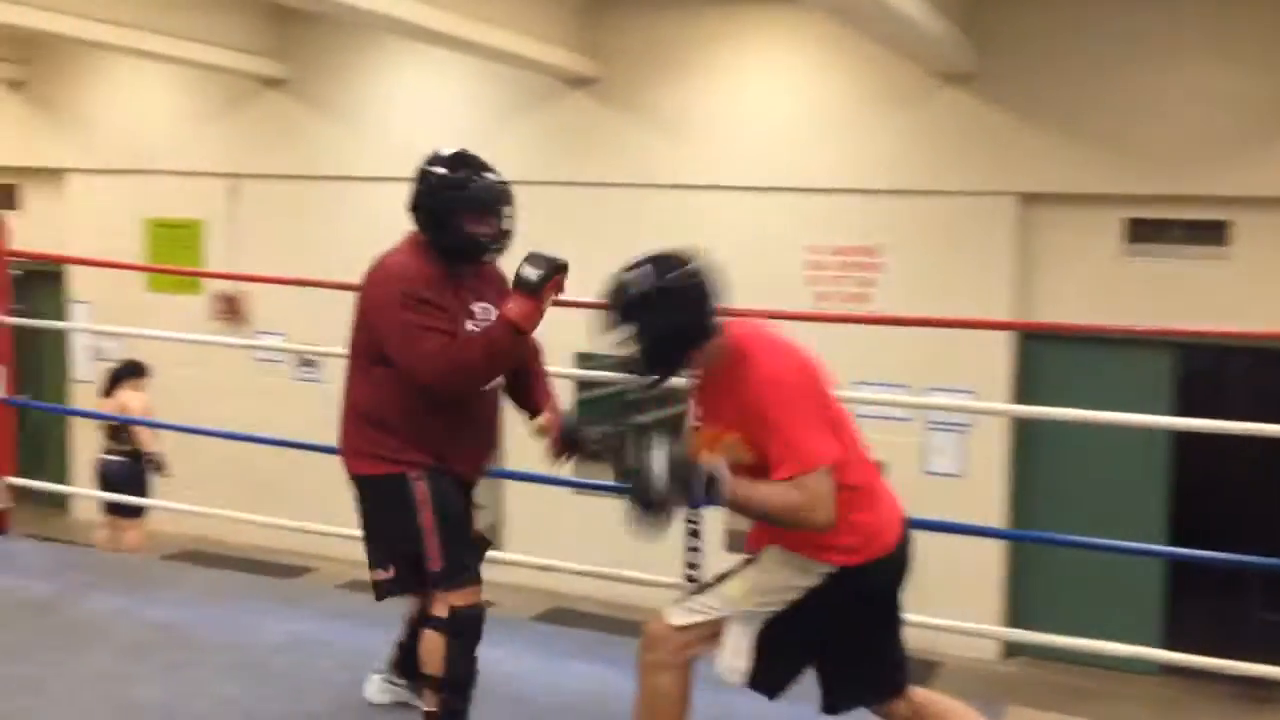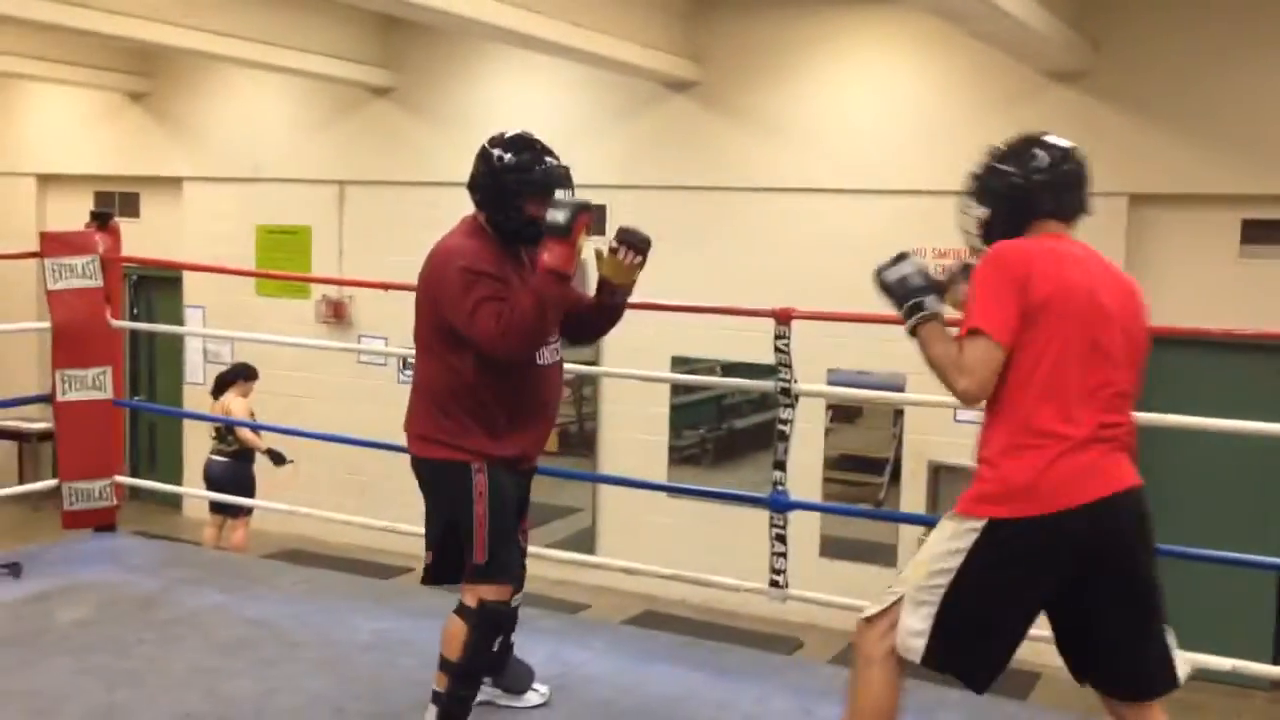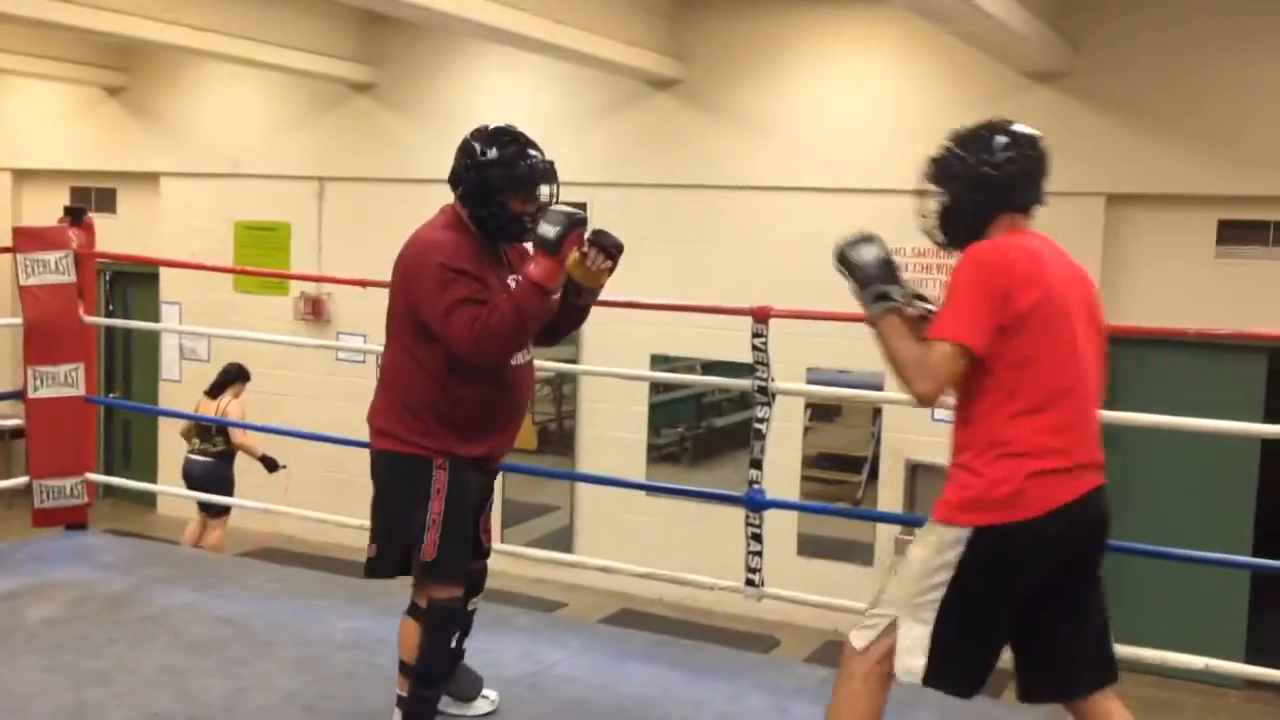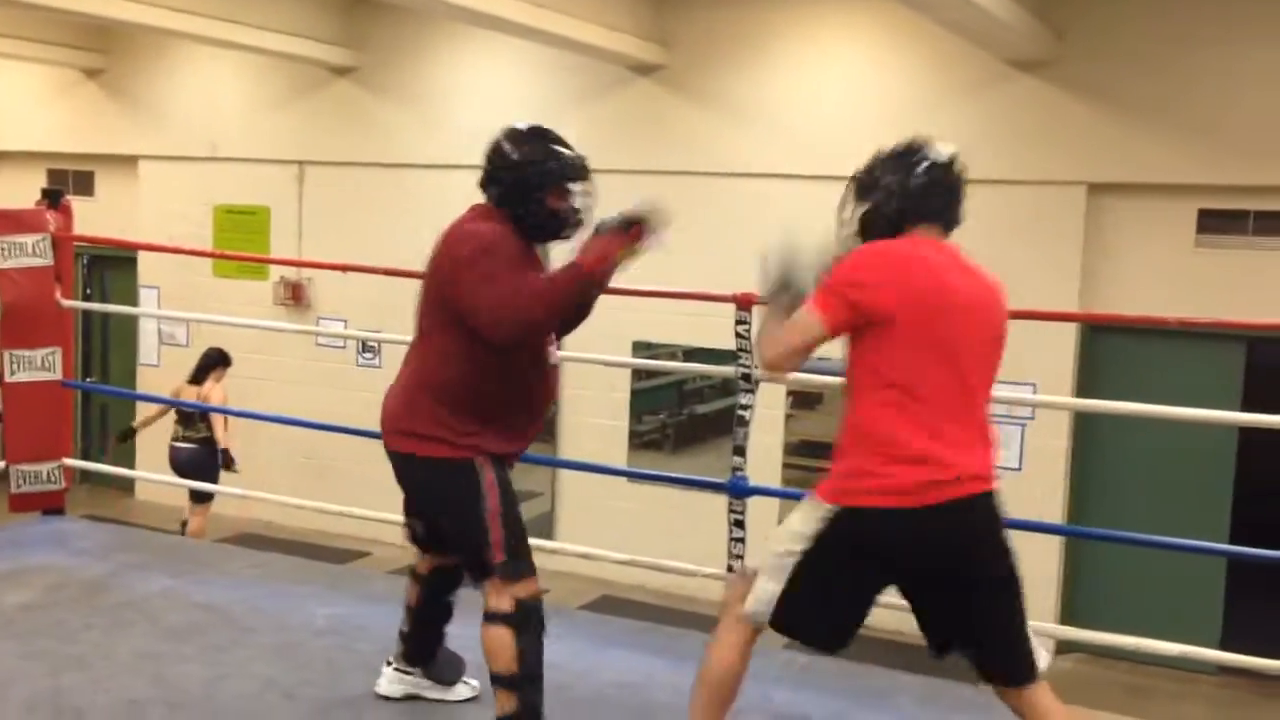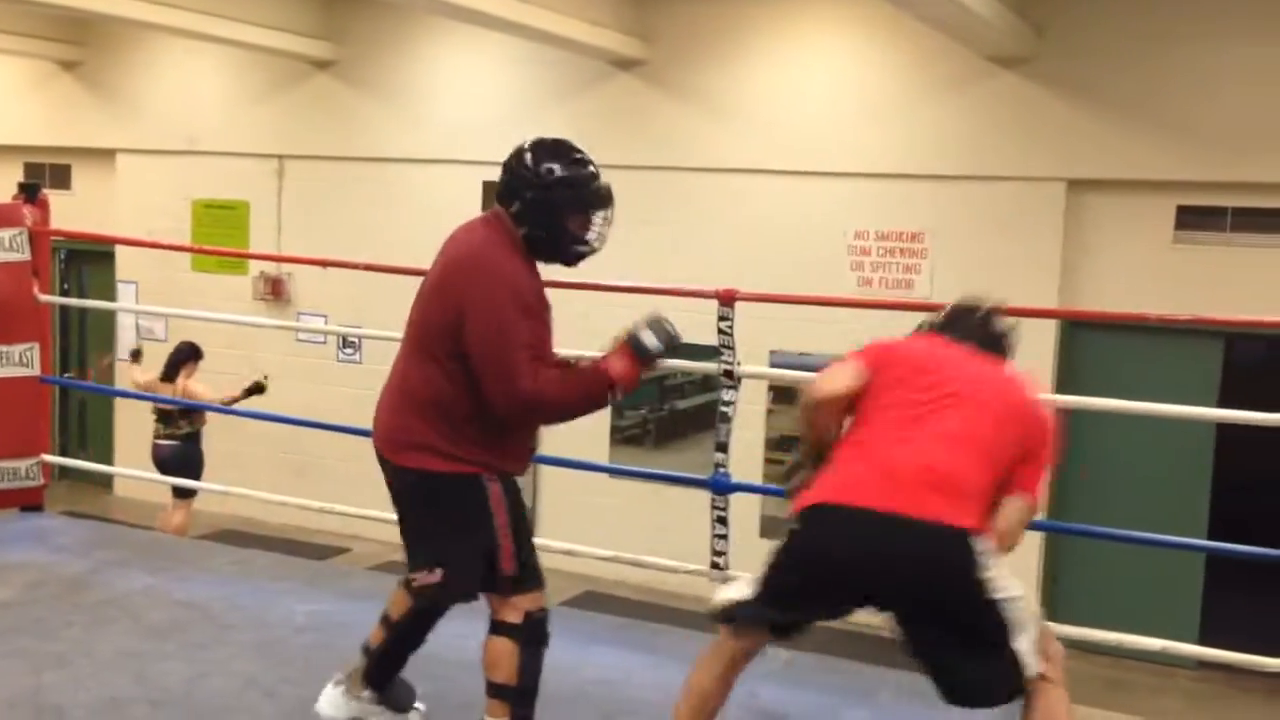
dt=0.4s
person 1, frame 1
left shoulder: (480, 271)
right shoulder: (401, 279)
left elbow: (509, 357)
right elbow: (445, 370)
left wrist: (544, 409)
right wrist: (524, 310)
left hip: (448, 458)
right hip: (397, 461)
left knee: (449, 576)
right knee: (459, 597)
left ankle: (403, 673)
person 1, frame 2
left shoulder: (526, 248)
right shoulder: (461, 258)
left elbow: (578, 327)
right elbow: (511, 338)
left wrist: (615, 285)
right wrist: (558, 259)
left hip: (507, 446)
right hip: (463, 451)
left knee: (504, 572)
right knee: (489, 588)
left ankle: (490, 669)
person 1, frame 3
left shoulder: (504, 244)
right shoulder: (437, 251)
left elbow: (541, 330)
right elbow: (484, 341)
left wrist: (581, 286)
right wrist: (545, 267)
left hip: (470, 446)
right hip: (426, 448)
left knee: (466, 575)
right knee: (440, 588)
person 1, frame 4
left shoulder: (511, 240)
right shoulder: (478, 243)
left elbow: (547, 319)
right elbow: (519, 318)
left wrist: (595, 270)
right wrist: (597, 254)
left hip: (453, 434)
right hip: (448, 441)
left knee: (449, 550)
right knee: (514, 587)
left ankle: (413, 664)
person 1, frame 5
left shoulder: (485, 244)
right shoulder: (499, 274)
right elbow: (524, 394)
left wrist: (585, 370)
right wrist: (621, 367)
left hip: (423, 441)
right hip: (450, 458)
left knee: (441, 576)
right knee: (521, 602)
person 2, frame 1
left shoulder: (770, 375)
right shoulder: (720, 352)
left elbow: (816, 509)
left wrist: (704, 483)
left hip: (843, 553)
right hip: (866, 544)
left knee: (666, 641)
person 2, frame 2
left shoulder: (1009, 262)
right shoulder: (1126, 288)
left elbow: (973, 383)
left wrist: (921, 307)
left hip: (1018, 508)
right hip: (1114, 504)
left knee: (879, 635)
person 2, frame 3
left shoulder: (988, 262)
right shoulder: (1072, 273)
left elbow: (928, 384)
left wrist: (880, 297)
right wrist: (928, 324)
left hip: (997, 511)
right hip: (1077, 506)
left knee: (868, 656)
person 2, frame 4
left shoulder: (875, 262)
right shoulder: (987, 292)
left elbow: (777, 357)
left wrist: (780, 305)
left hip: (867, 502)
right hip: (966, 503)
left knee: (741, 610)
person 2, frame 5
left shoulder: (896, 350)
right shoulder: (1031, 412)
left elbow: (824, 394)
right elbow: (1004, 533)
left wrist: (813, 462)
left hip: (837, 519)
right hip: (943, 544)
left knee: (735, 640)
right knee: (1044, 667)
person 3, frame 1
left shoulder: (108, 400)
right shoulder: (135, 398)
right elbow: (139, 429)
right wrist: (152, 454)
left hip: (107, 464)
right hip: (128, 467)
left knee: (110, 520)
right knee: (133, 523)
person 3, frame 2
left shoulder: (218, 402)
right shoulder: (238, 402)
right elbow: (244, 434)
right wrist: (268, 451)
left hip: (213, 466)
right hip: (234, 469)
left knee: (215, 520)
right knee: (239, 523)
person 3, frame 3
left shoulder: (204, 400)
right shoulder: (233, 404)
left elbow: (184, 430)
right elbow: (238, 439)
right wrist: (264, 458)
left hip: (191, 465)
right hip: (215, 469)
left knee: (204, 515)
right knee: (217, 523)
person 3, frame 4
left shoulder: (184, 387)
right shoulder: (216, 390)
left elbow: (159, 411)
right elbow: (217, 423)
left wrist: (132, 429)
right wrist: (225, 451)
left hip: (177, 452)
right hip: (200, 455)
right knee: (200, 509)
left ankle: (188, 526)
person 3, frame 5
left shoulder: (155, 382)
right shoulder: (187, 387)
left elbow: (137, 381)
right elbow: (216, 401)
left wrist: (134, 362)
right wrist: (245, 393)
left hip: (160, 449)
right hip: (185, 451)
left knee: (177, 499)
right knee: (183, 504)
